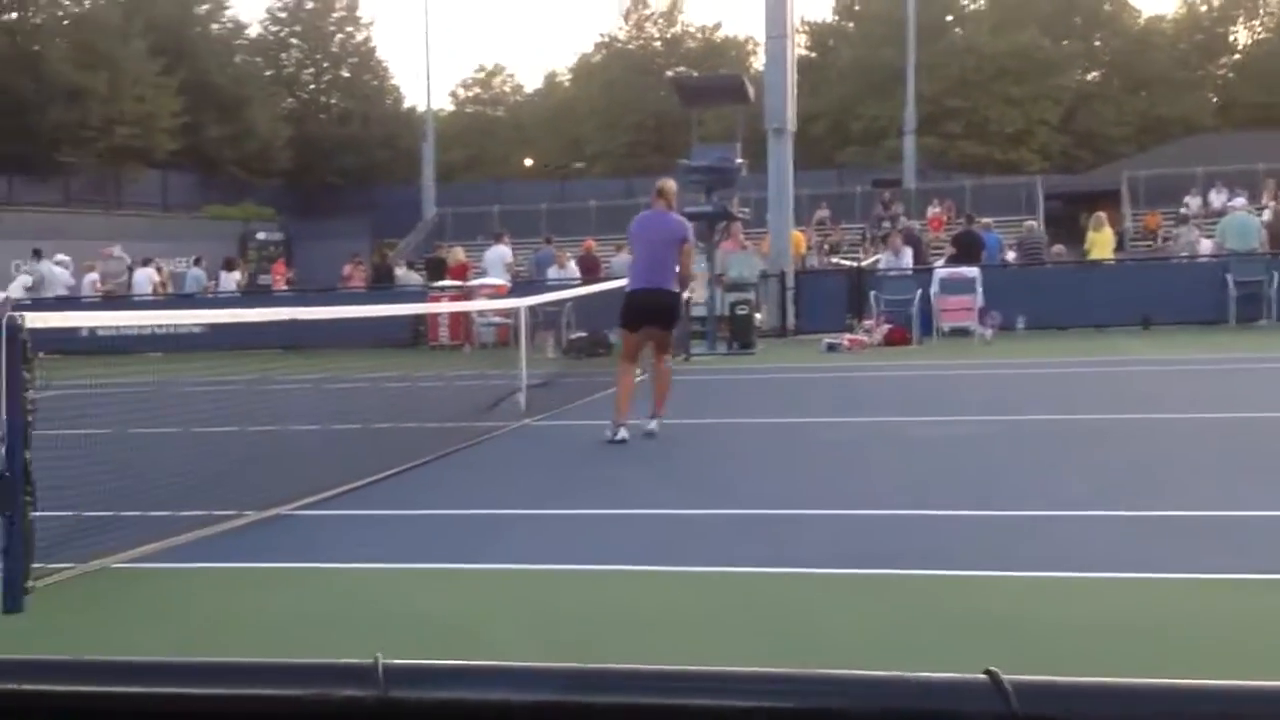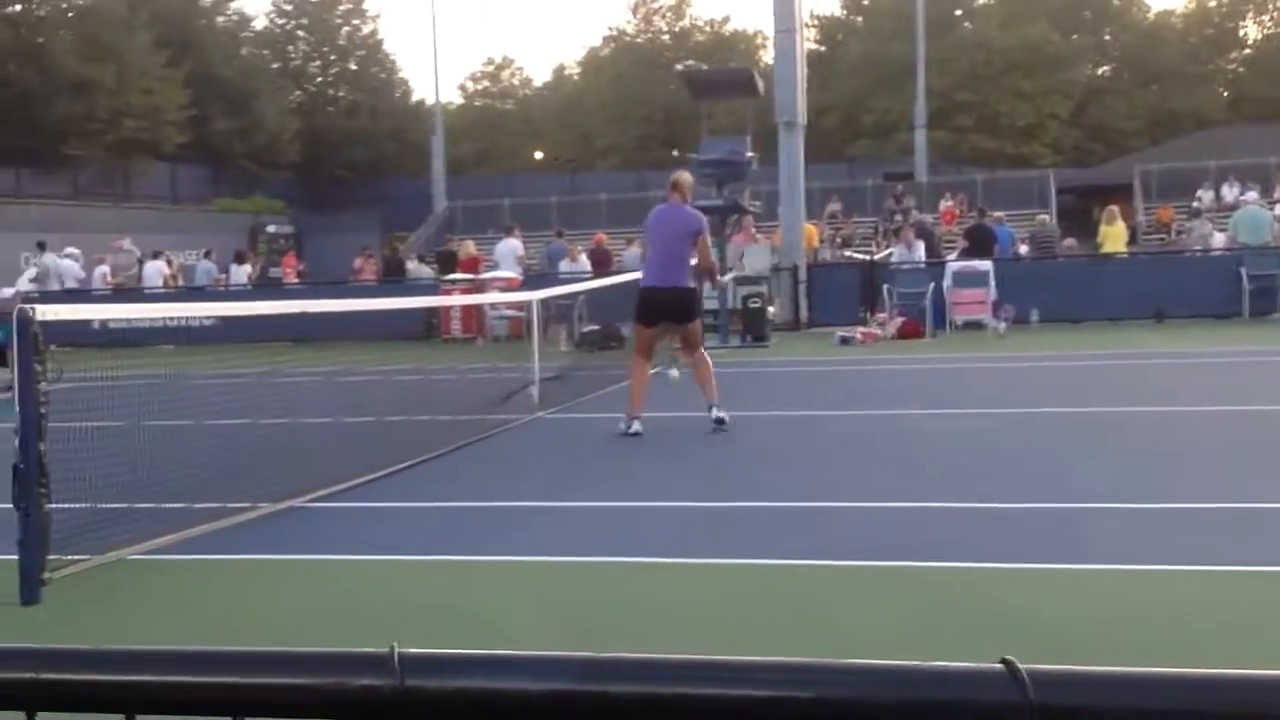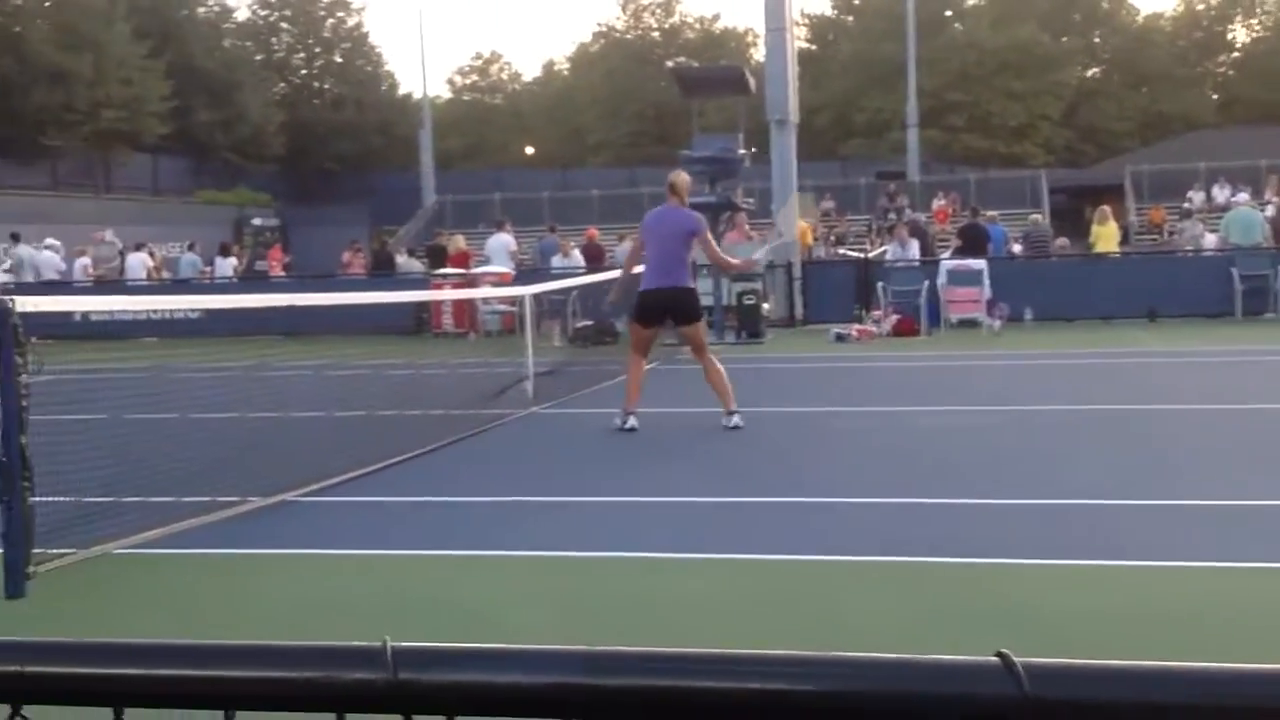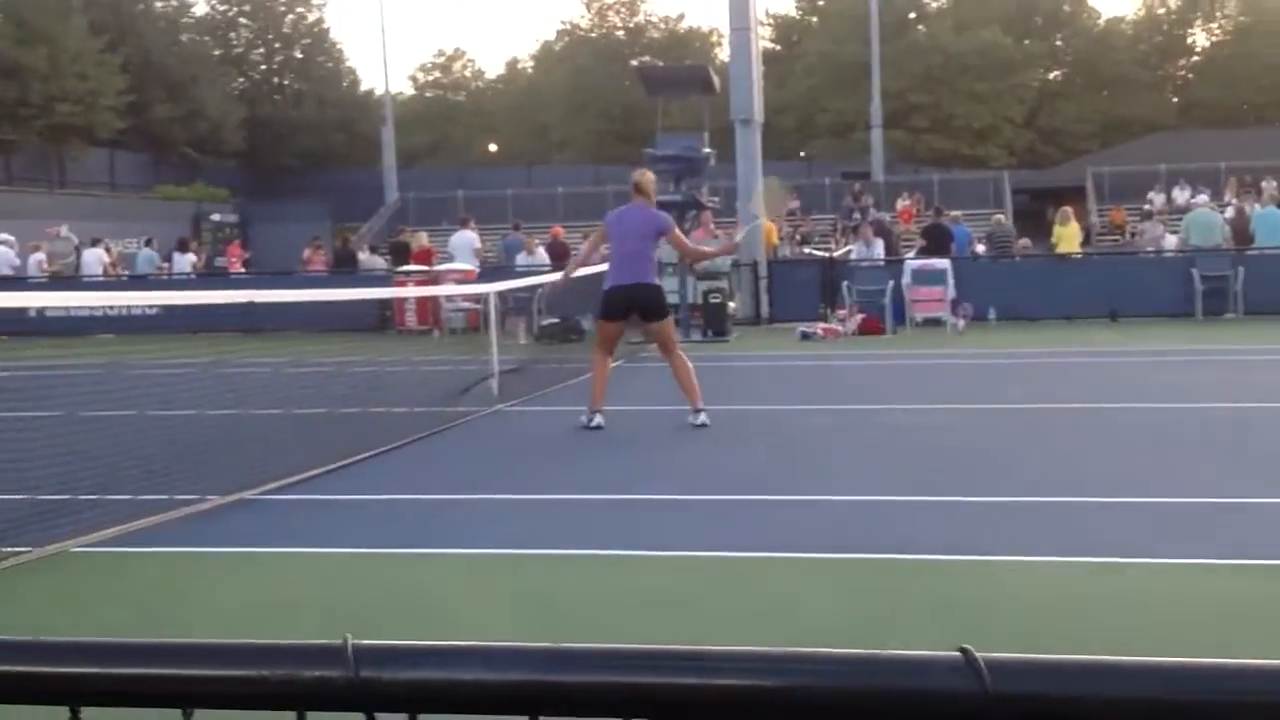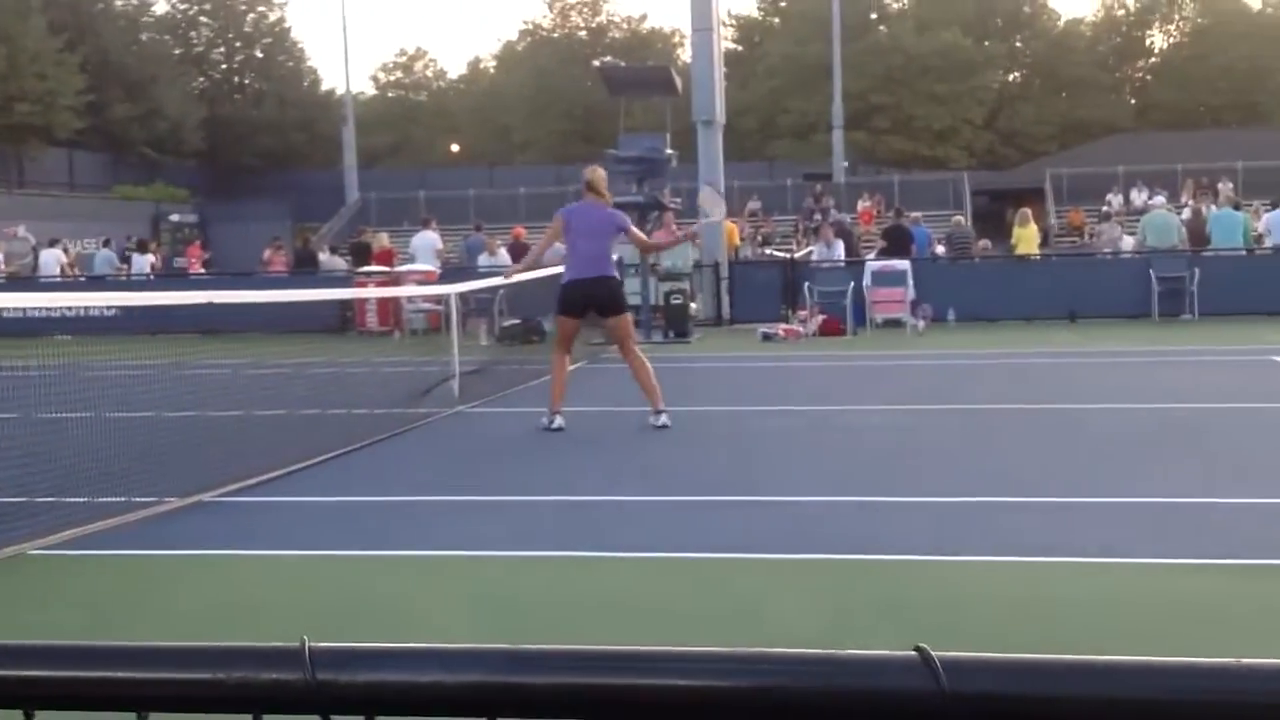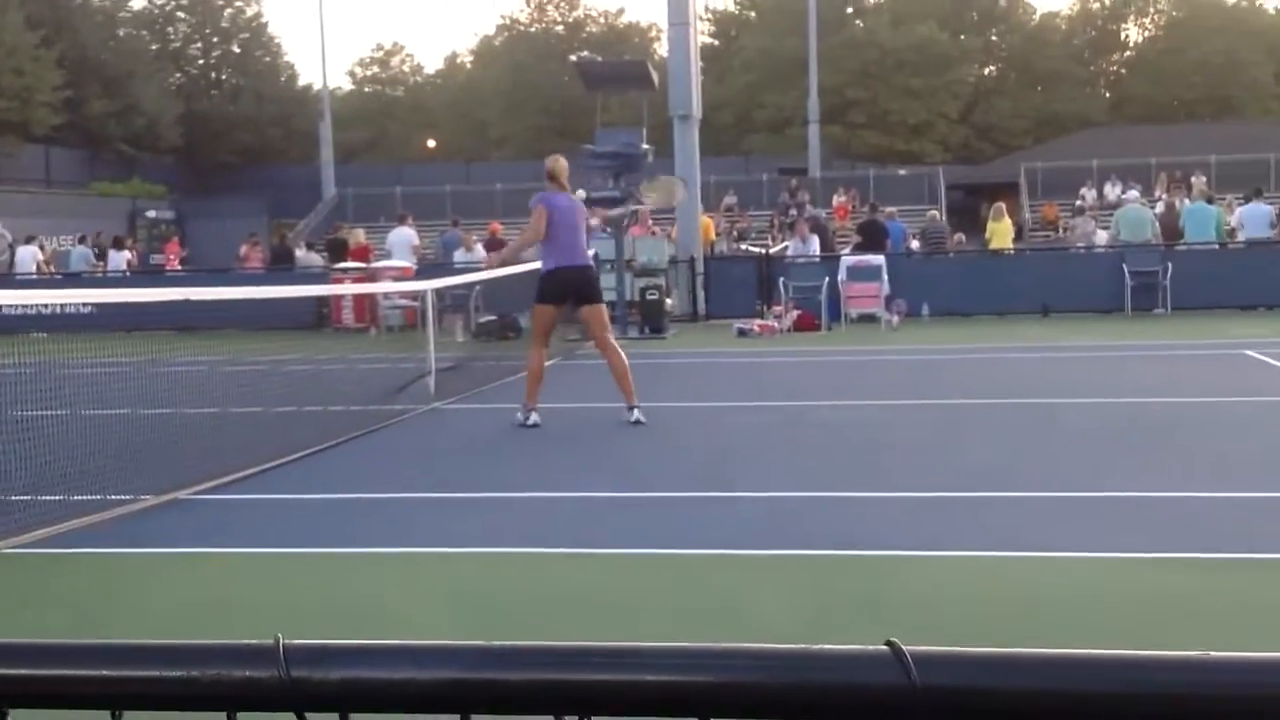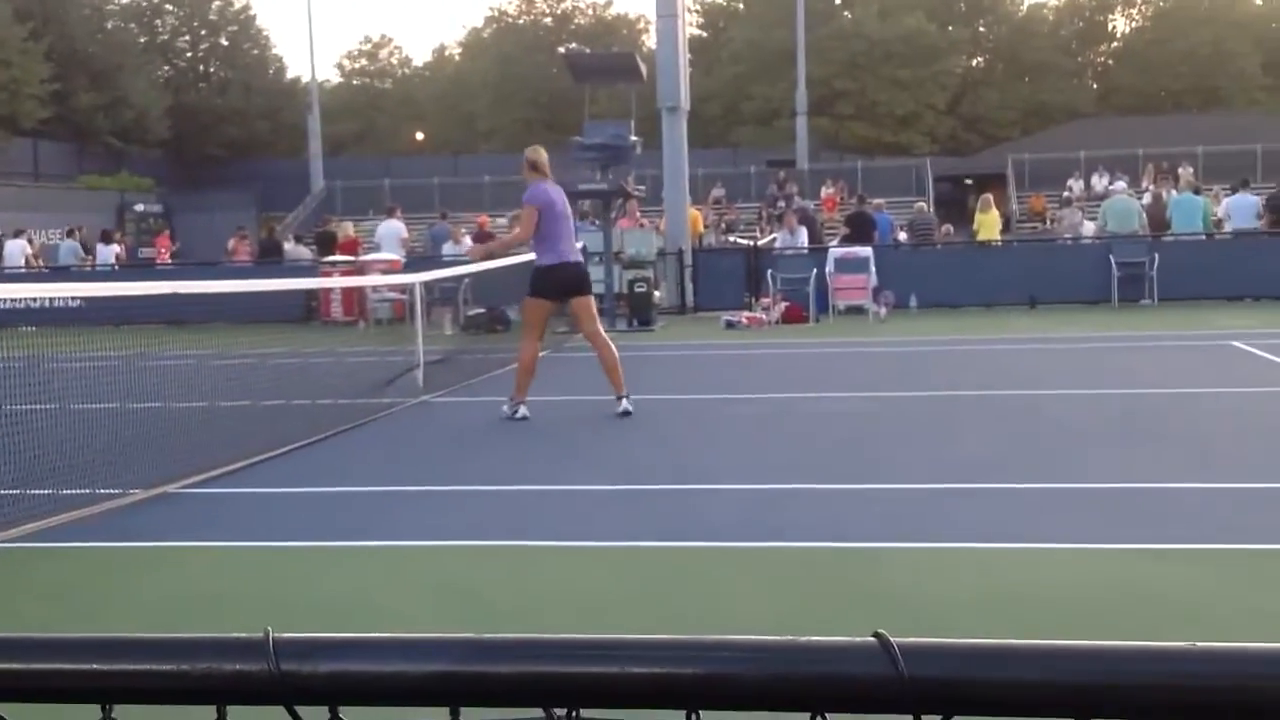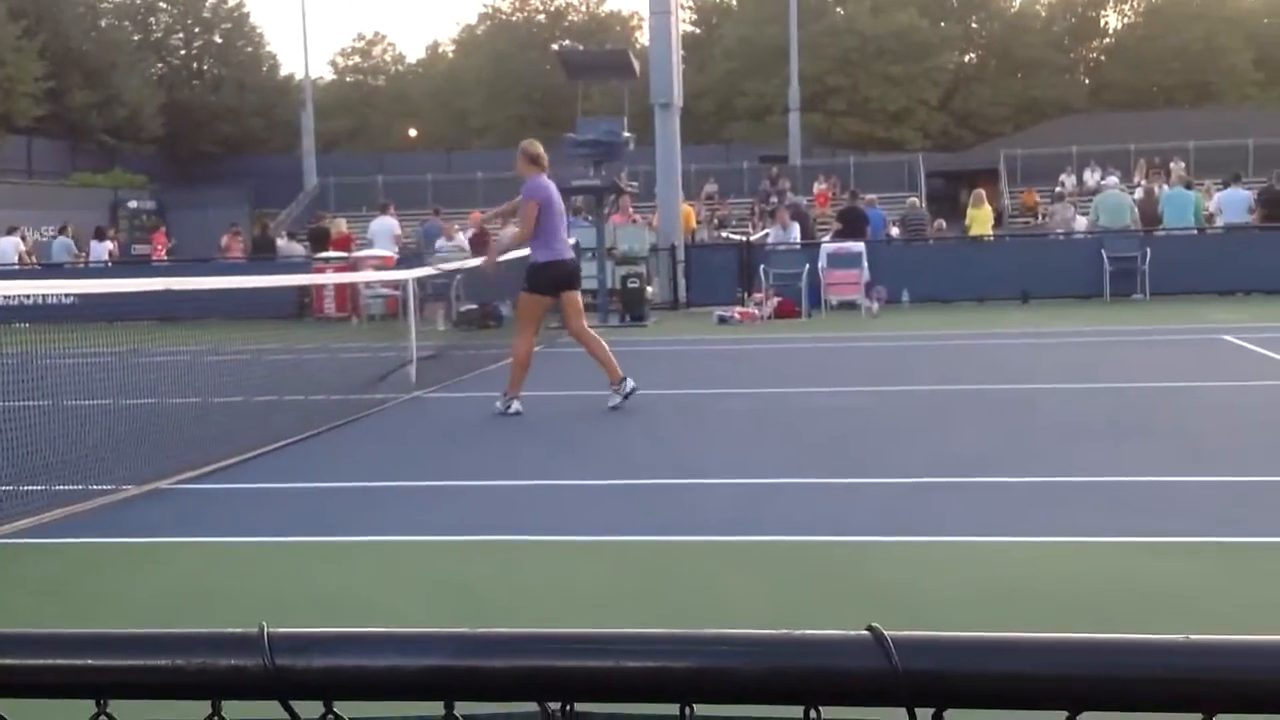
dt=0.1s
person 1, frame 1
left shoulder: (638, 221)
right shoulder: (682, 225)
right elbow: (686, 273)
right wrist: (680, 287)
left hip: (637, 295)
right hip: (667, 298)
left knee: (627, 362)
right knee: (662, 356)
left ankle: (619, 426)
right ankle: (655, 417)
person 1, frame 2
left shoulder: (653, 215)
right shoulder: (696, 219)
right elbow: (707, 264)
right wrist: (714, 278)
left hip: (651, 292)
right hip: (683, 293)
left knee: (641, 357)
right knee: (695, 352)
left ankle: (633, 419)
right ankle: (714, 407)
person 1, frame 3
left shoulder: (650, 218)
right shoulder: (693, 220)
left elbow: (633, 257)
right elbow: (716, 259)
left wrist: (618, 288)
right wrist: (740, 266)
left hip: (650, 294)
right hip: (682, 294)
left knee: (637, 355)
right knee: (704, 355)
left ankle: (629, 414)
right ankle: (731, 412)
person 1, frame 4
left shoulder: (613, 216)
right shoulder: (661, 220)
left elbow: (589, 250)
right elbow: (690, 253)
left wrist: (566, 273)
right wrist: (720, 251)
left hip: (615, 292)
right hip: (648, 291)
left knee: (602, 353)
right knee: (673, 353)
left ankle: (594, 412)
right ankle: (698, 410)
person 1, frame 5
left shoulder: (568, 212)
right shoulder: (617, 216)
left elbow: (546, 243)
right elbow: (646, 246)
left wrist: (521, 266)
right wrist: (676, 240)
left hip: (576, 286)
right hip: (608, 285)
left knee: (560, 352)
right knee: (630, 352)
left ankle: (554, 414)
right ankle: (659, 411)
person 1, frame 6
left shoulder: (542, 200)
right shoulder: (577, 203)
left elbow: (535, 235)
left wrist: (501, 256)
left hip: (556, 276)
right hip: (584, 273)
left knee: (538, 346)
right knee: (607, 343)
left ankle: (530, 410)
right ankle: (633, 407)
person 1, frame 7
left shoulder: (533, 193)
right shoulder: (555, 190)
left elbow: (525, 235)
left wrist: (487, 249)
left hip: (551, 270)
right hip: (576, 267)
left knee: (530, 339)
right knee: (595, 335)
left ankle: (518, 403)
right ankle: (623, 396)
person 1, frame 8
left shoulder: (532, 187)
right shoulder: (545, 184)
left elbow: (525, 233)
right elbow: (515, 206)
left wrist: (497, 250)
right wrist: (486, 218)
left hip: (546, 266)
right hip: (567, 263)
left knee: (525, 334)
right knee: (579, 329)
left ankle: (512, 398)
right ankle: (620, 381)
